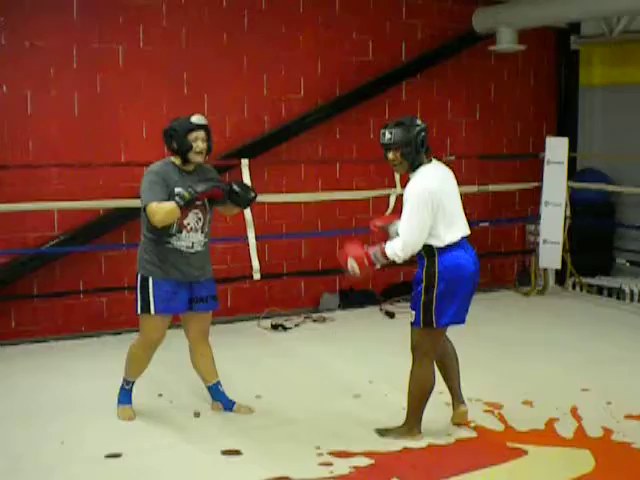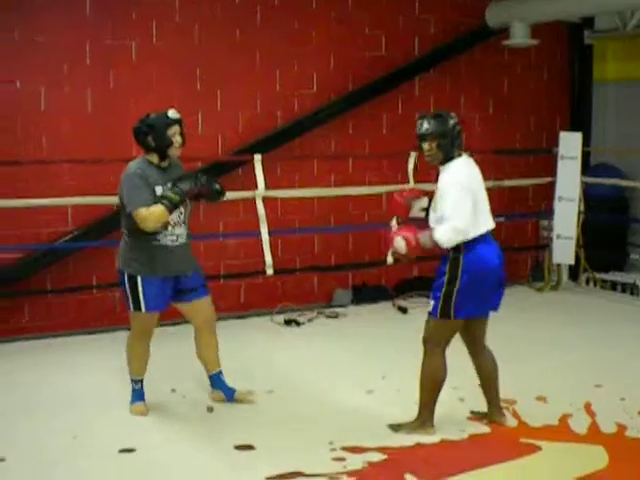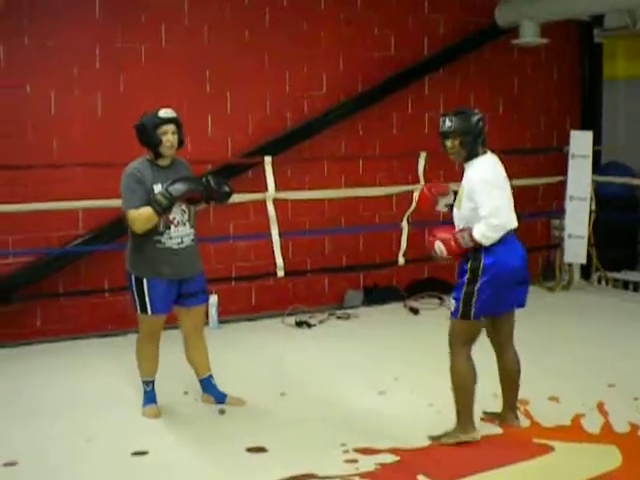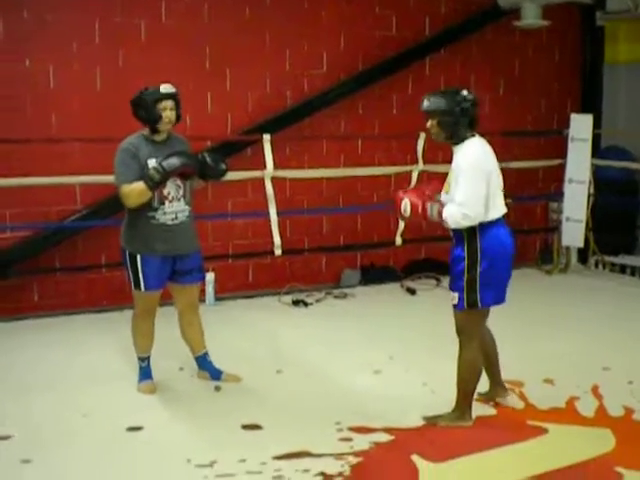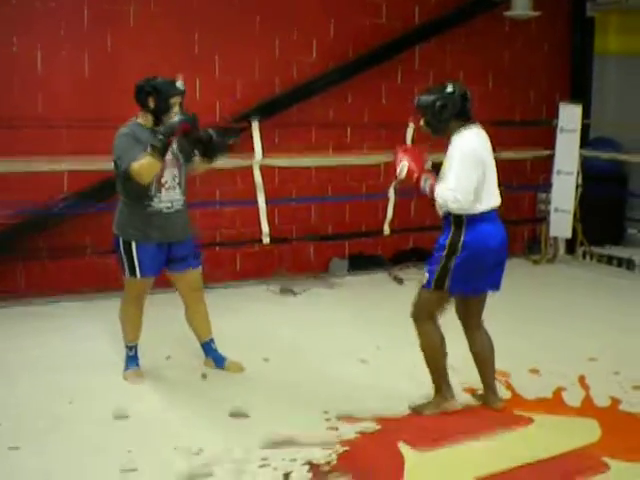
dt=0.4s
person 1, frame 1
left shoulder: (421, 185)
right shoulder: (441, 171)
left elbow: (410, 243)
left wrist: (369, 256)
right wrist: (396, 226)
left hip: (442, 267)
right hip: (463, 258)
left knee: (421, 352)
right knee: (436, 335)
left ankle: (411, 426)
right ankle: (458, 402)
person 1, frame 2
left shoulder: (454, 176)
right shoulder: (463, 166)
left elbow: (459, 228)
left wrist: (418, 239)
right wrist: (425, 206)
left hip: (466, 262)
right hip: (485, 257)
left knee: (433, 345)
right knee: (475, 343)
left ankle: (424, 420)
right ankle: (495, 410)
person 1, frame 3
left shoulder: (479, 173)
right shoulder: (487, 163)
left elbow: (496, 223)
left wrist: (458, 240)
right wrist: (450, 201)
left hip: (488, 262)
right hip: (509, 255)
left knee: (459, 345)
right knee: (503, 341)
left ankle: (465, 426)
right ankle: (510, 412)
person 1, frame 4
left shoulder: (470, 157)
right shoulder: (475, 148)
left elbow: (467, 213)
left wrist: (427, 207)
right wrist: (443, 196)
left hip: (480, 246)
right hip: (492, 240)
left knee: (468, 334)
right knee: (474, 325)
left ankle: (462, 413)
right ankle: (496, 386)
person 1, frame 5
left shoulder: (464, 144)
right shoulder: (474, 135)
left elbow: (455, 198)
left wrist: (421, 177)
right wrist: (428, 173)
left hip: (467, 236)
right hip: (490, 232)
left knee: (422, 313)
right knee: (472, 321)
left ankle: (444, 395)
right ankle: (491, 393)
person 2, frame 1
left shoulder: (206, 173)
right shoulder: (158, 173)
left elbow: (225, 207)
right elbow: (157, 216)
left wrist: (239, 196)
right wrist: (192, 193)
left hip: (198, 271)
right hip: (160, 271)
left knee: (200, 336)
right knee: (151, 337)
left ankle: (219, 397)
right ankle: (125, 392)
person 2, frame 2
left shoulder: (176, 167)
right shoulder: (135, 174)
right elbow: (148, 221)
left wrist: (203, 191)
right wrist: (178, 193)
left hip: (182, 264)
right hip: (144, 267)
left knee: (206, 320)
right knee: (142, 330)
left ankle: (220, 386)
right ankle: (137, 391)
person 2, frame 3
left shoulder: (183, 167)
right shoulder: (136, 173)
right elbow: (137, 222)
left wrist: (208, 195)
right wrist: (168, 196)
left hip: (189, 266)
right hip: (151, 270)
left knee: (194, 329)
right knee: (150, 332)
left ankle: (210, 390)
right ankle: (148, 394)
person 2, frame 4
left shoulder: (180, 143)
right shoulder: (131, 148)
right elbow: (130, 197)
left wrist: (205, 171)
right wrist: (162, 171)
left hip: (184, 243)
right hip: (146, 246)
left knee: (189, 306)
right knee: (146, 308)
left ankle: (205, 366)
right ankle: (144, 370)
person 2, frame 5
left shoulder: (174, 132)
right shoulder: (128, 134)
left elbow: (194, 165)
right elbow: (144, 174)
left wrist: (211, 148)
right wrist: (163, 140)
left hip: (178, 229)
right hip: (139, 232)
left knee: (193, 289)
right knee: (136, 294)
left ankle: (212, 353)
right ankle: (131, 357)
